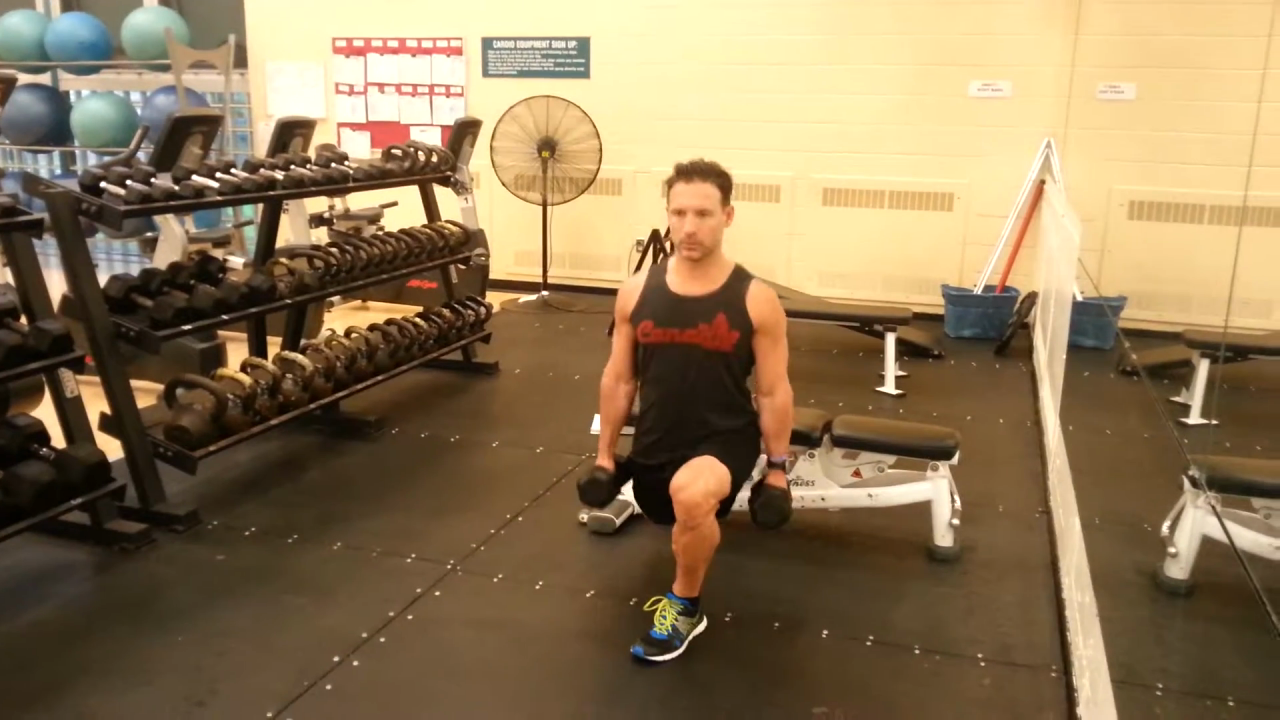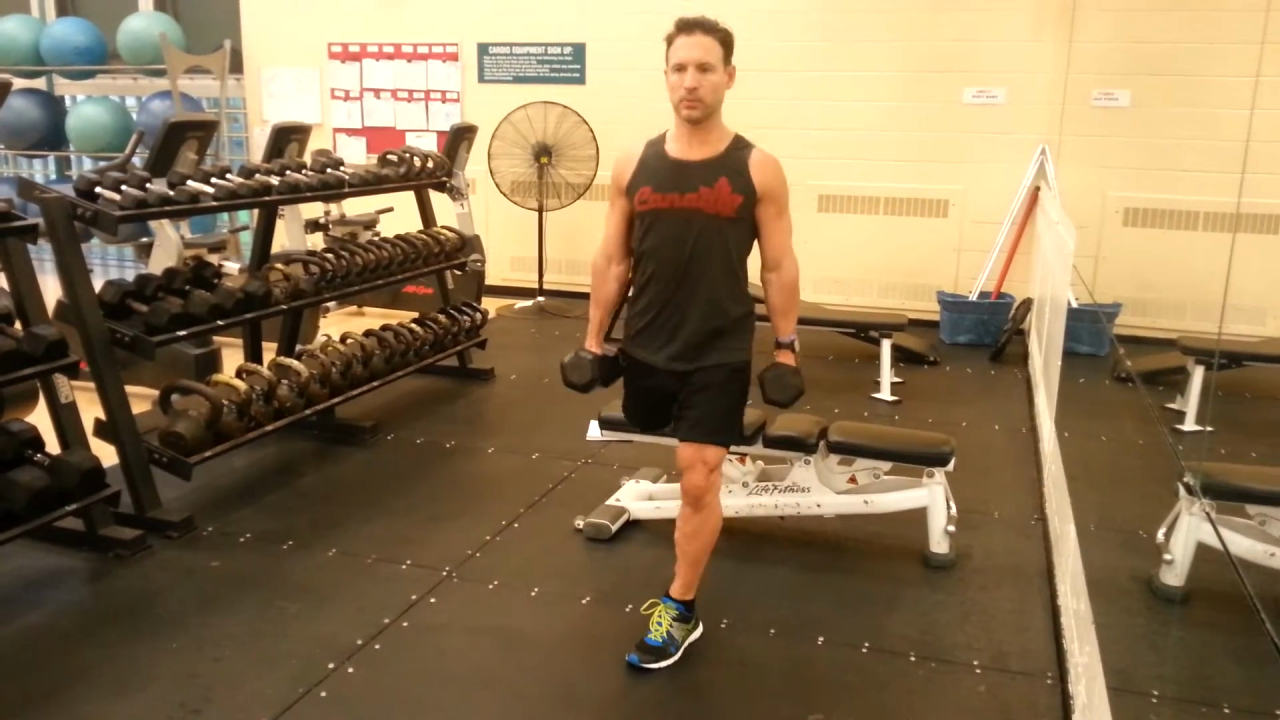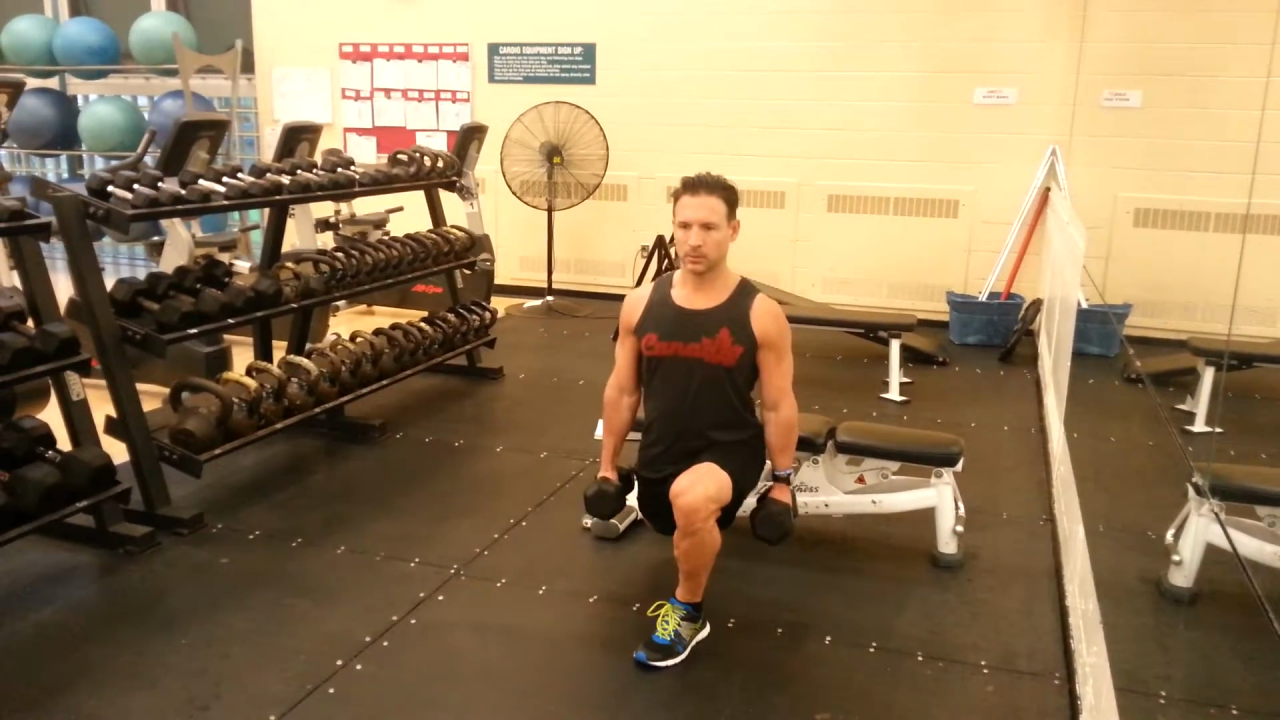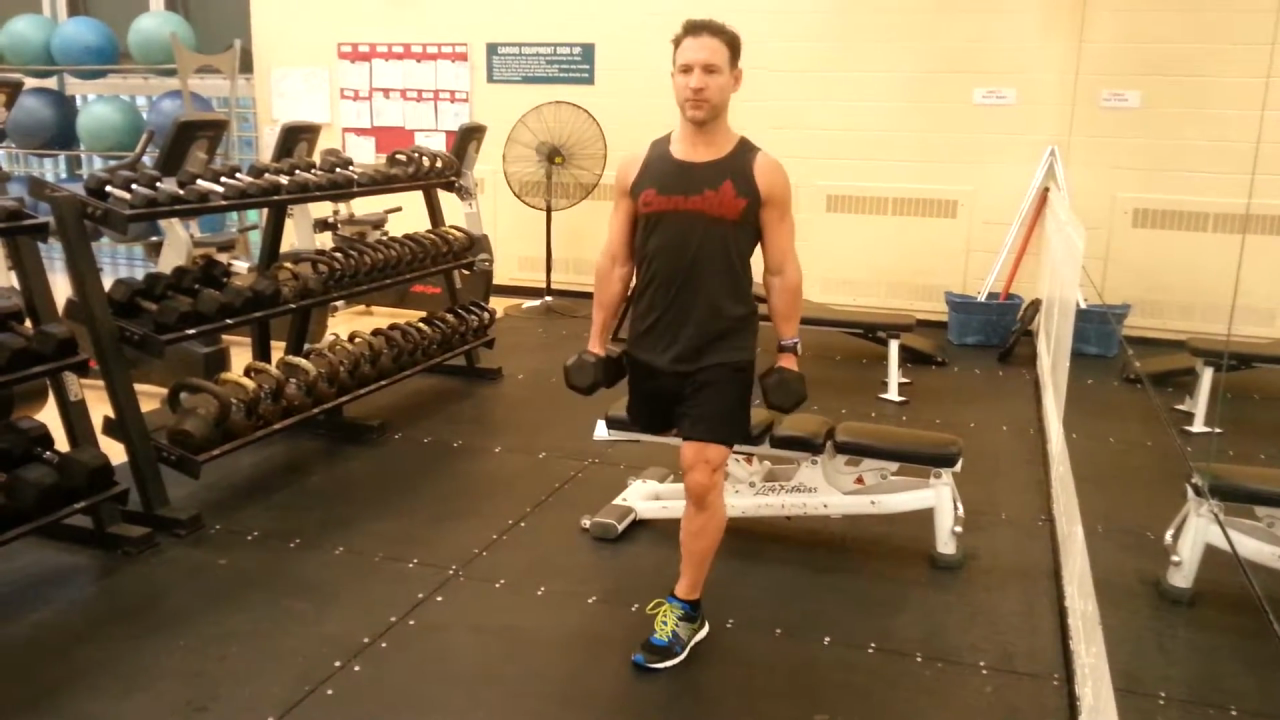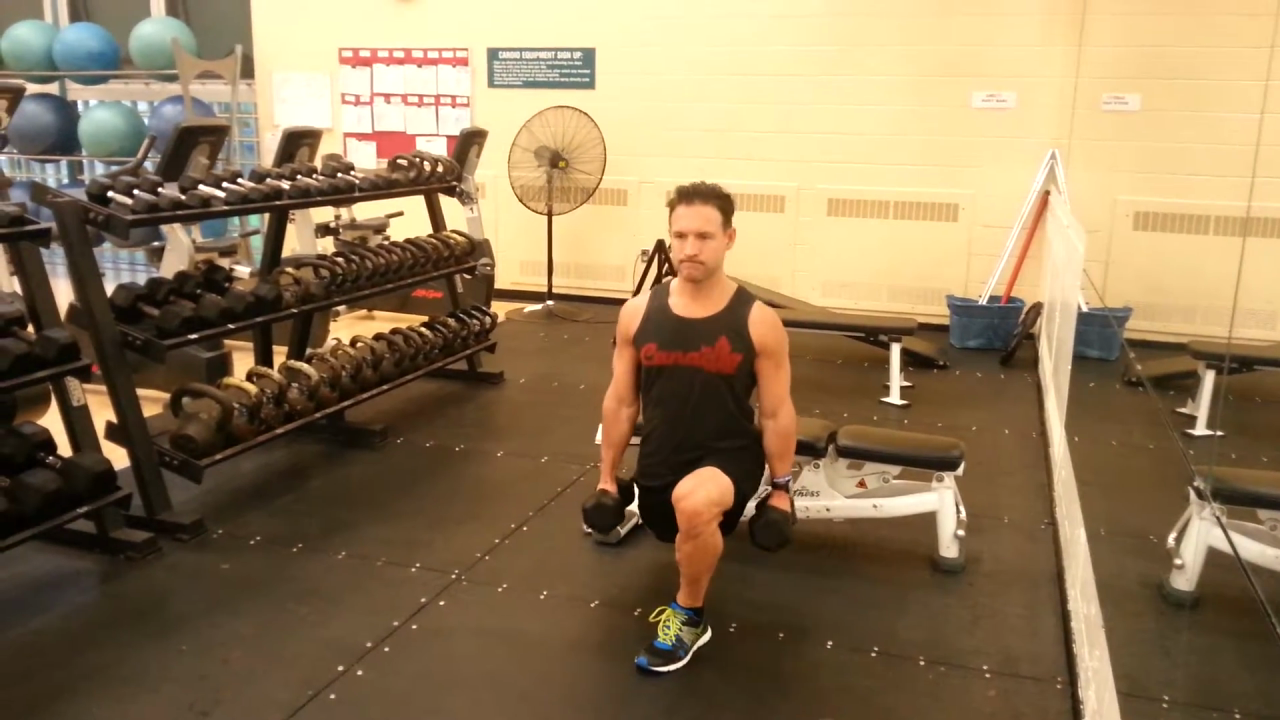
dt=1s
person 1, frame 1
left shoulder: (756, 301)
right shoulder: (636, 292)
left elbow: (774, 393)
right elbow: (619, 379)
left wrist: (776, 467)
right wrist: (605, 451)
left hip: (725, 438)
right hip: (654, 442)
left knee: (690, 495)
left ankle: (684, 607)
person 1, frame 2
left shoulder: (757, 168)
right shoulder: (633, 165)
left elbow: (779, 267)
right elbow: (612, 260)
left wrist: (785, 347)
right wrist: (594, 337)
left hip: (718, 352)
right hip: (646, 346)
left knee: (698, 481)
right knee: (684, 456)
left ankle: (680, 610)
person 1, frame 3
left shoulder: (760, 315)
right shoulder: (640, 304)
left elbow: (779, 407)
right elbow: (622, 390)
left wrist: (782, 480)
right wrist: (608, 463)
left hip: (730, 448)
right hip: (660, 454)
left knee: (691, 501)
left ankle: (687, 613)
person 1, frame 4
left shoulder: (761, 172)
right shoulder: (638, 167)
left elbow: (782, 270)
right elbow: (616, 262)
left wrist: (787, 350)
right wrist: (597, 337)
left hip: (722, 352)
right hip: (650, 346)
left knee: (701, 479)
right knee: (691, 459)
left ankle: (686, 610)
person 1, frame 5
left shoulder: (758, 322)
right shoulder: (638, 313)
left elbow: (777, 414)
right elbow: (620, 401)
left wrist: (780, 487)
right wrist: (607, 473)
left hip: (729, 454)
right hip: (659, 461)
left knee: (693, 505)
left ankle: (689, 618)
